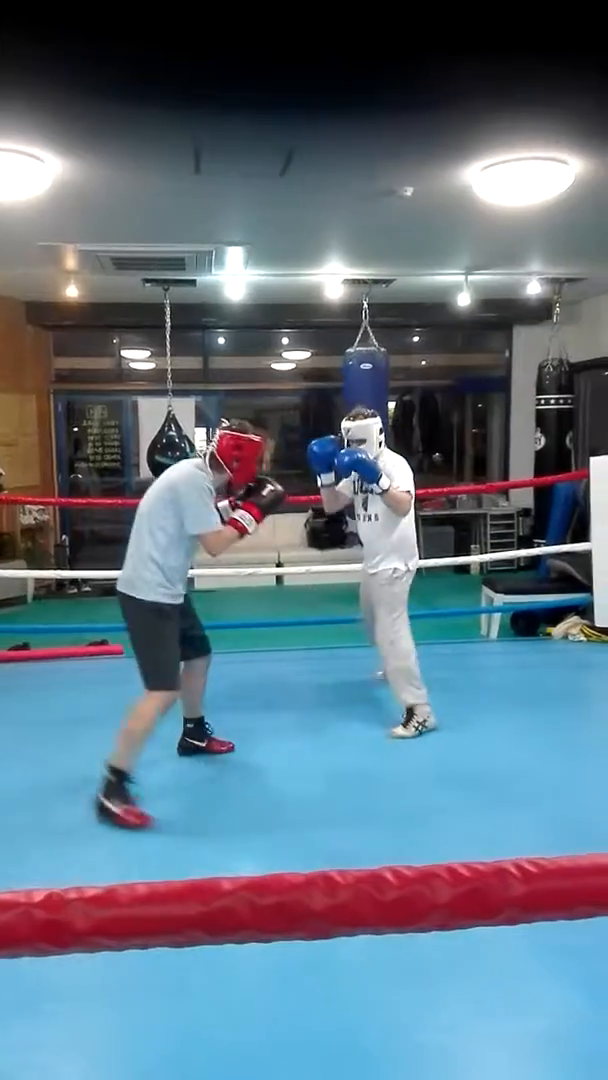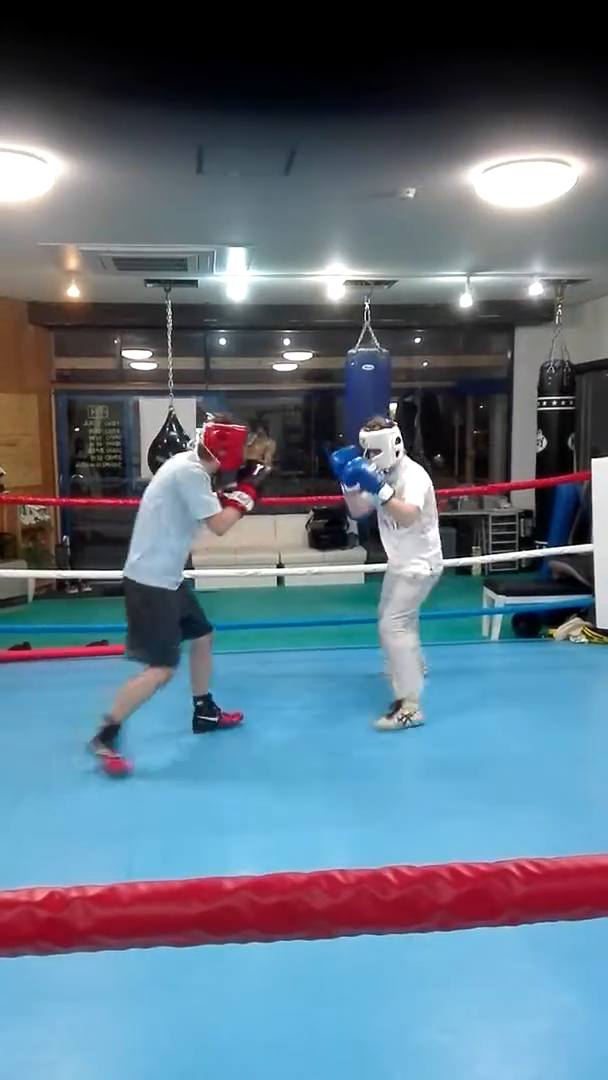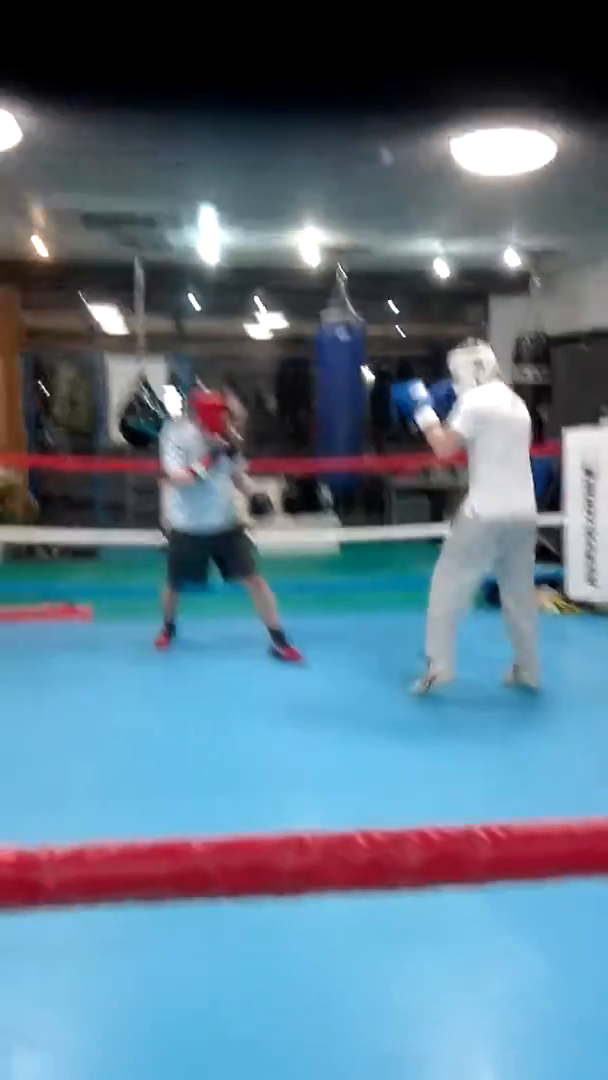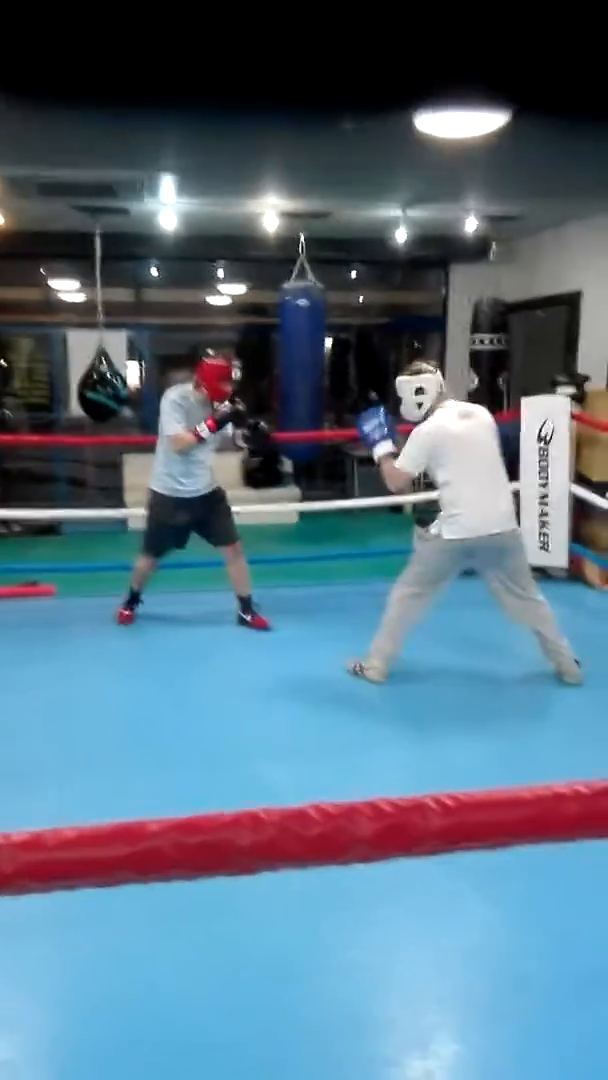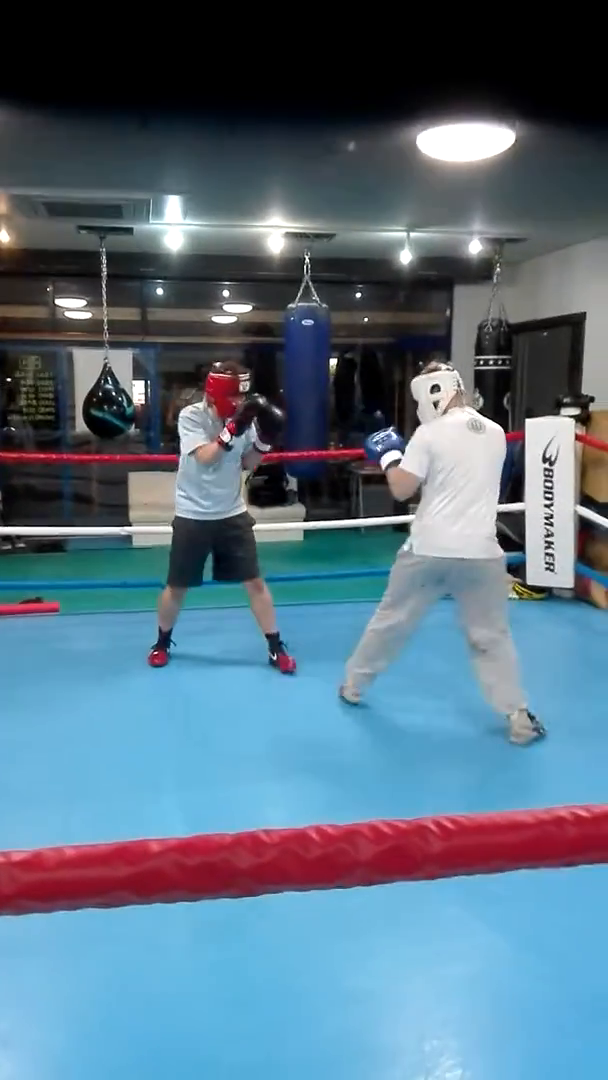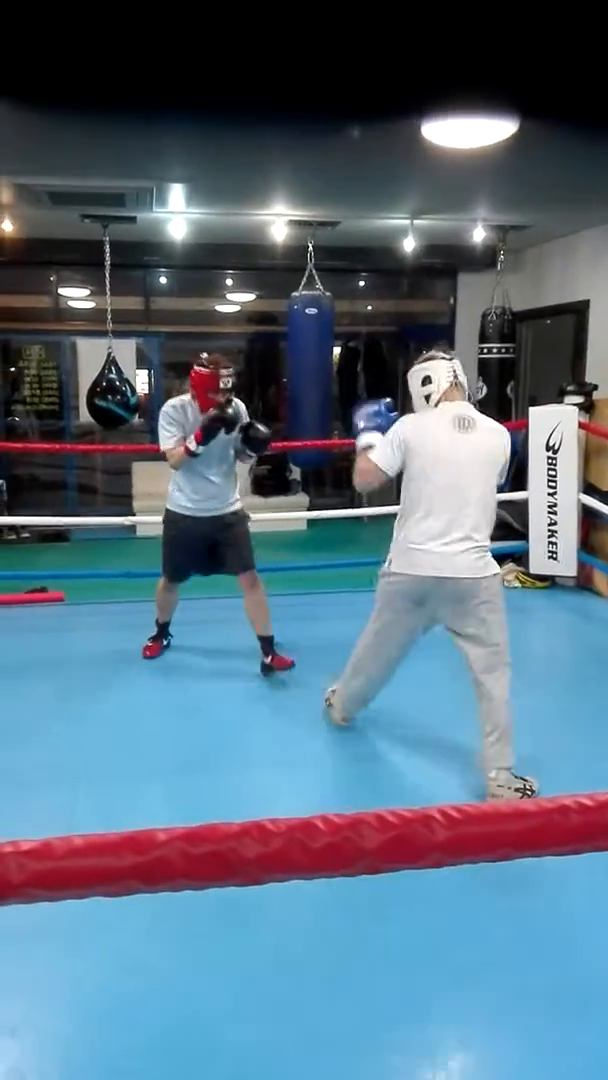
dt=0.7s
person 1, frame 1
left shoulder: (395, 464)
right shoulder: (356, 469)
left elbow: (403, 506)
right elbow: (331, 505)
left wrist: (377, 478)
right wrist: (324, 472)
left hip: (394, 564)
right hip: (373, 561)
left knee: (391, 632)
right knee: (376, 621)
left ankle: (418, 709)
right ankle: (394, 668)
person 1, frame 2
left shoulder: (412, 475)
right shoulder: (386, 474)
left elbow: (407, 517)
right elbow: (358, 511)
left wrist: (378, 488)
right wrist: (351, 481)
left hip: (419, 565)
right hip: (403, 563)
left knee: (393, 625)
right knee: (399, 612)
left ankle: (407, 705)
right ankle: (412, 665)
person 1, frame 3
left shoulder: (476, 401)
right shoulder: (515, 404)
left elbow: (445, 447)
left wrist: (423, 411)
right wrist: (447, 411)
left hip: (486, 513)
right hip: (522, 514)
left knee: (449, 584)
right knee: (519, 593)
left ankle: (438, 664)
right ankle: (526, 669)
person 1, frame 4
left shoulder: (427, 431)
right shoulder: (482, 415)
left elbow: (397, 483)
left wrist: (380, 443)
left hip: (457, 532)
right hip: (502, 527)
left knee: (410, 593)
right knee: (525, 595)
left ankle: (376, 663)
right ankle: (565, 663)
person 1, frame 5
left shoulder: (430, 433)
right shoulder: (496, 434)
left elbow: (401, 490)
left wrist: (387, 452)
left hip: (428, 552)
right hip: (480, 554)
left knee: (390, 620)
right knee: (491, 639)
left ankle: (353, 685)
right ankle: (518, 717)
person 1, frame 6
left shoulder: (411, 428)
right shoulder: (498, 434)
left elbow: (364, 481)
left wrist: (371, 431)
left hip: (411, 568)
right hip: (472, 573)
left knee: (380, 643)
right knee: (491, 668)
left ankle: (343, 704)
right ankle: (499, 777)
person 2, frame 1
left shoulder: (193, 473)
right shoulder: (191, 479)
left elbow: (203, 521)
right elbow: (214, 544)
left wrist: (239, 503)
right wrist: (253, 509)
left hip: (167, 588)
right hip: (149, 593)
left knee: (198, 656)
right knee: (163, 691)
left ankle: (194, 734)
right ankle: (114, 786)
person 2, frame 2
left shoulder: (189, 466)
right shoulder: (188, 471)
left elbow: (212, 509)
right elbow: (220, 525)
left wrist: (236, 488)
right wrist: (248, 490)
left hip: (167, 576)
right hip: (151, 580)
left knee: (202, 639)
right knee: (161, 668)
left ankle: (205, 712)
right ankle: (107, 734)
person 2, frame 3
left shoulder: (228, 435)
right shoulder: (176, 434)
right elbow: (177, 480)
left wrist: (253, 493)
right wrist: (210, 458)
left hip: (224, 523)
right hip: (186, 526)
left knee: (255, 580)
right knee: (174, 587)
left ankle: (279, 641)
right ankle: (168, 628)
person 2, frame 4
left shoulder: (220, 402)
right shoulder: (176, 398)
right elbow: (179, 445)
right wrist: (214, 423)
left hip: (205, 490)
right hip: (169, 492)
left knee: (233, 547)
right knee: (151, 556)
left ankle: (246, 610)
right ankle: (132, 599)
person 2, frame 5
left shoulder: (242, 415)
right shoulder: (191, 415)
left elbow: (248, 463)
right elbow: (206, 457)
left wrist: (265, 437)
right wrist: (233, 429)
left hip: (232, 514)
right hip: (193, 516)
left knee: (255, 581)
right knee: (177, 587)
left ankle: (276, 649)
right ankle: (162, 642)
person 2, frame 6
left shoulder: (236, 408)
right shoulder: (175, 410)
right elbow: (175, 459)
left wrist: (255, 444)
right wrist: (201, 434)
left hip: (227, 511)
right hip: (184, 512)
left knee: (249, 577)
right knee: (170, 579)
left ankle: (268, 650)
right ankle: (162, 632)
